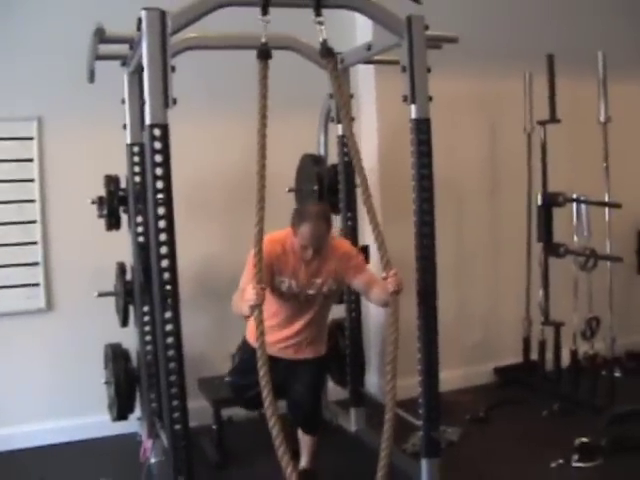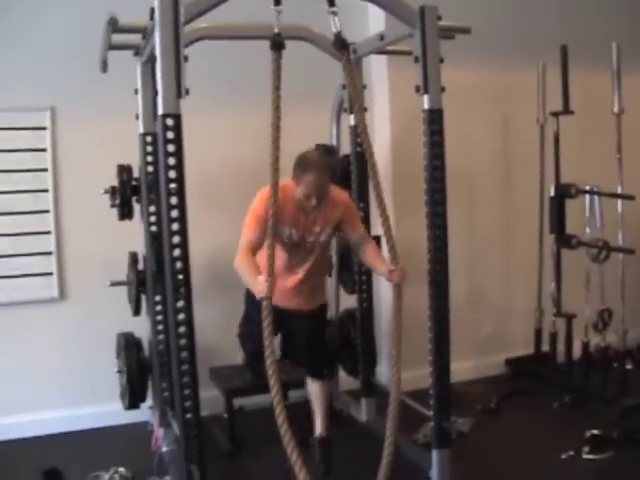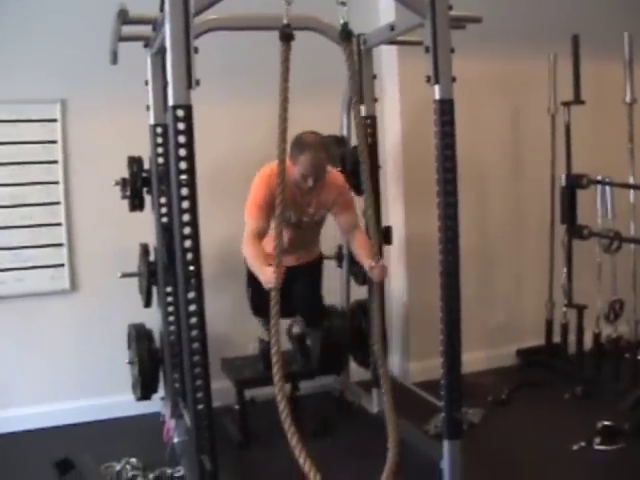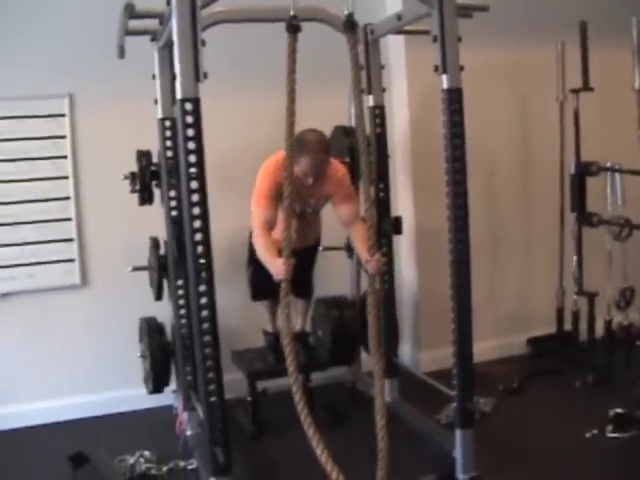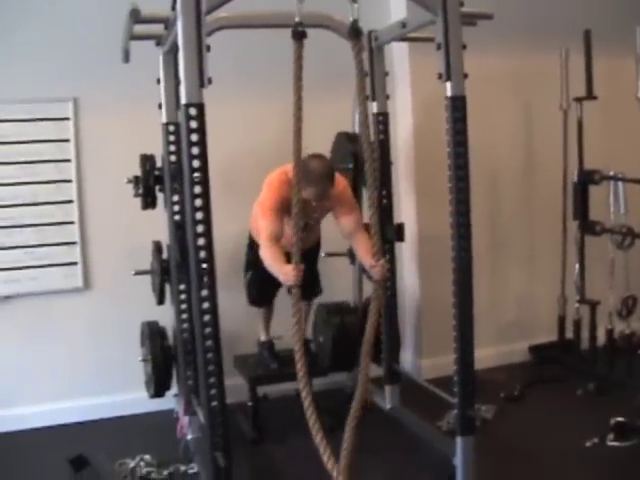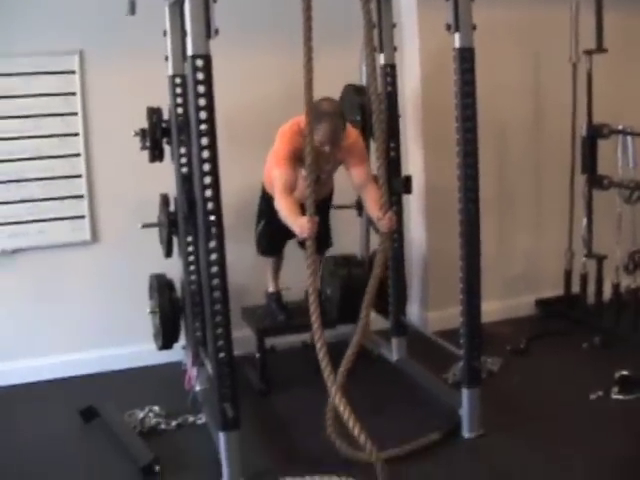
dt=0.3s
person 1, frame 1
left shoulder: (342, 252)
right shoulder: (271, 247)
left elbow: (372, 288)
right elbow: (239, 301)
left wrist: (387, 291)
right wrist: (247, 304)
left hip: (308, 350)
right hip: (263, 342)
left knee: (307, 414)
right knee: (242, 392)
person 1, frame 2
left shoulder: (340, 201)
right shoulder: (270, 198)
left elbow: (362, 242)
right elbow: (244, 253)
left wrist: (386, 269)
right wrist: (254, 280)
left hip: (309, 300)
right hip: (267, 296)
left knee: (315, 366)
left ankle: (321, 435)
person 1, frame 3
left shoulder: (336, 183)
right shoulder: (268, 179)
left elbow: (352, 230)
right elbow: (250, 238)
left wrist: (369, 263)
right wrist: (264, 272)
left hip: (307, 256)
right hip: (269, 256)
left knee: (312, 312)
right knee: (266, 309)
person 1, frame 4
left shoulder: (337, 174)
right shoulder: (273, 170)
left elbow: (352, 221)
right elbow: (261, 228)
left wrist: (366, 256)
right wrist: (273, 264)
left hip: (307, 238)
right hip: (272, 239)
left knee: (303, 287)
right knee: (266, 288)
left ankle: (299, 332)
right ankle: (272, 329)
person 1, frame 5
left shoulder: (339, 188)
right shoulder: (277, 185)
left elbow: (355, 231)
right elbow: (268, 242)
left wrist: (370, 263)
right wrist: (282, 272)
left hip: (307, 241)
right hip: (266, 239)
left knee: (307, 290)
right knee: (262, 292)
right ankle: (264, 340)
person 1, frame 6
left shoulder: (351, 139)
right shoulder: (290, 136)
left elbow: (364, 184)
right elbow: (283, 193)
left wrist: (378, 215)
right wrist: (296, 223)
left hip: (319, 193)
right hip: (279, 192)
left knee: (319, 242)
right knee: (272, 243)
right ankle: (272, 291)
